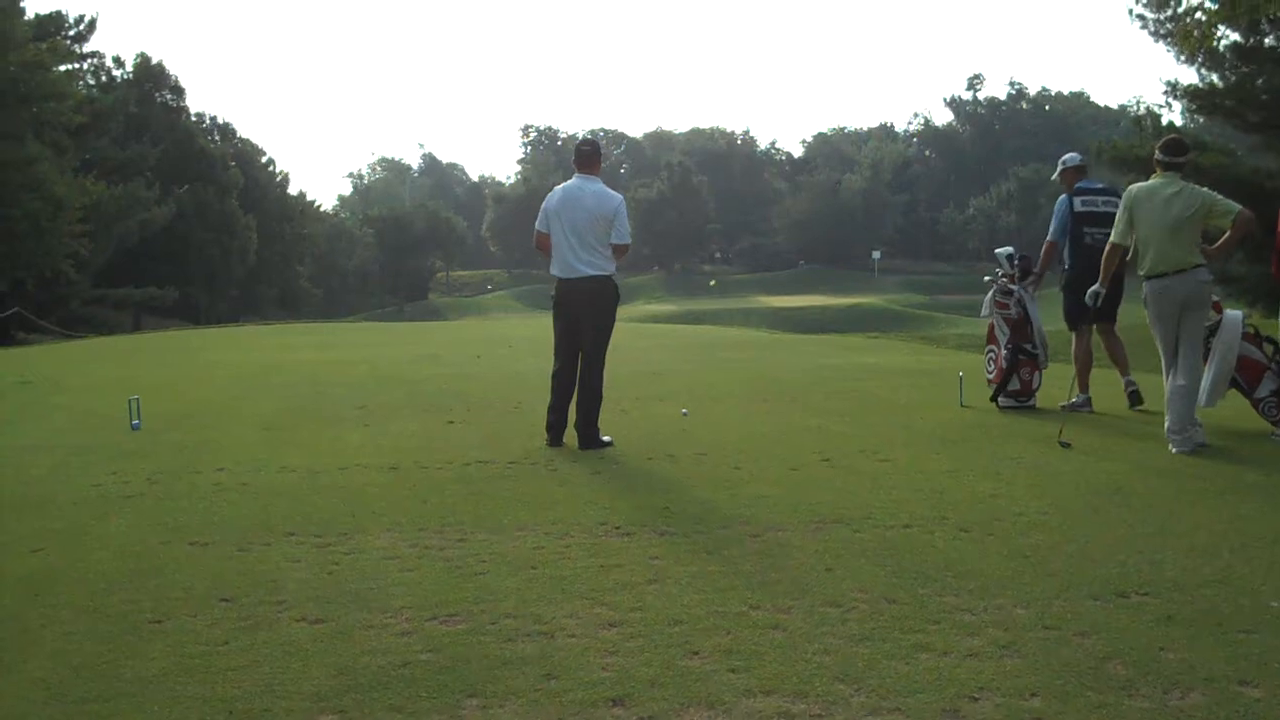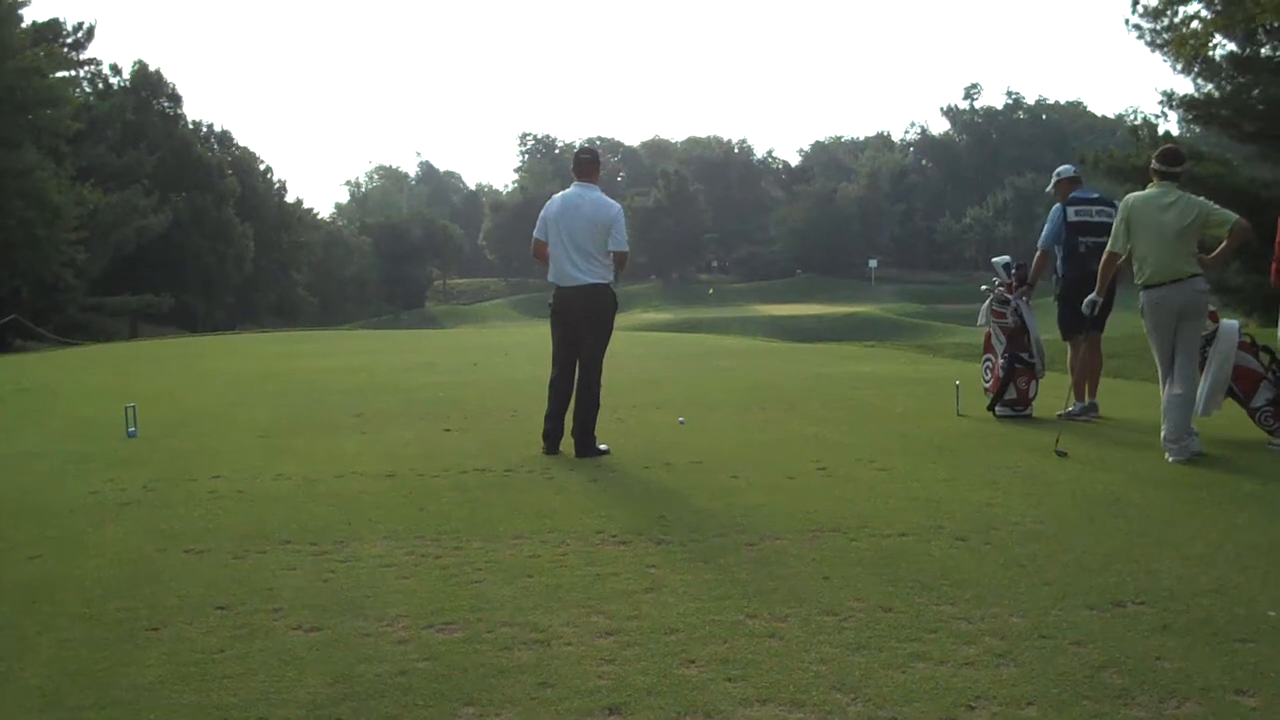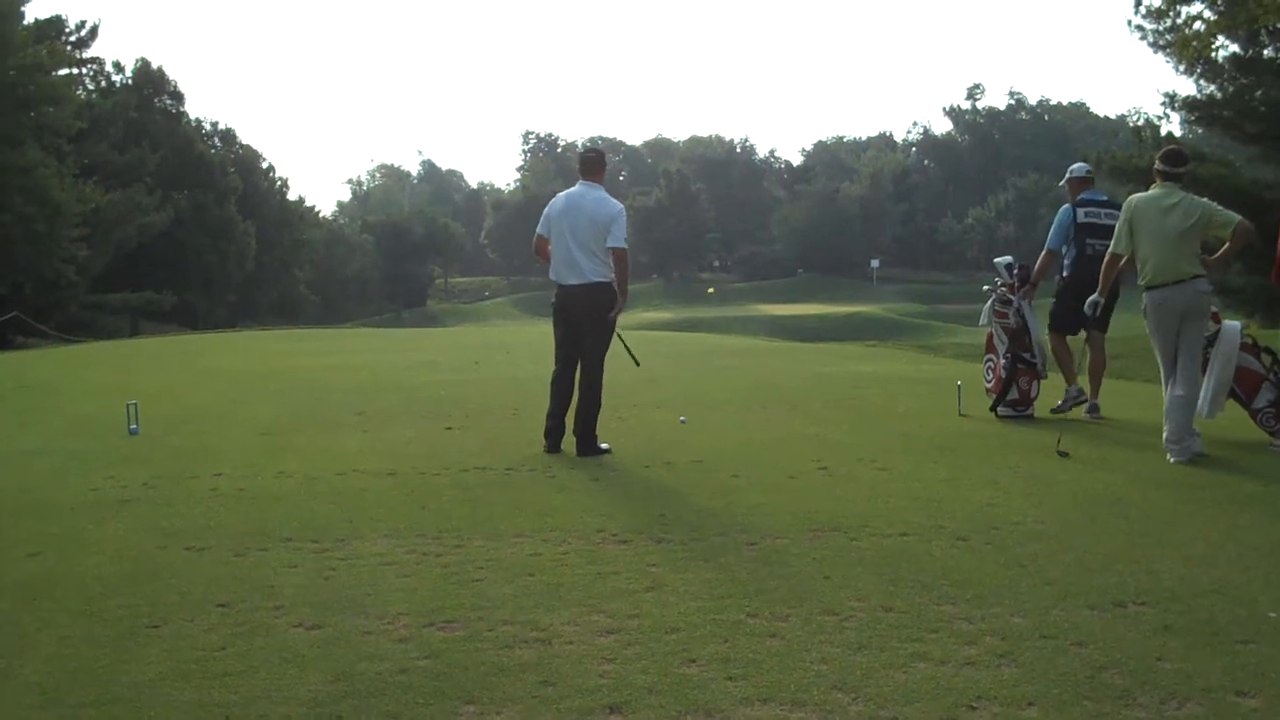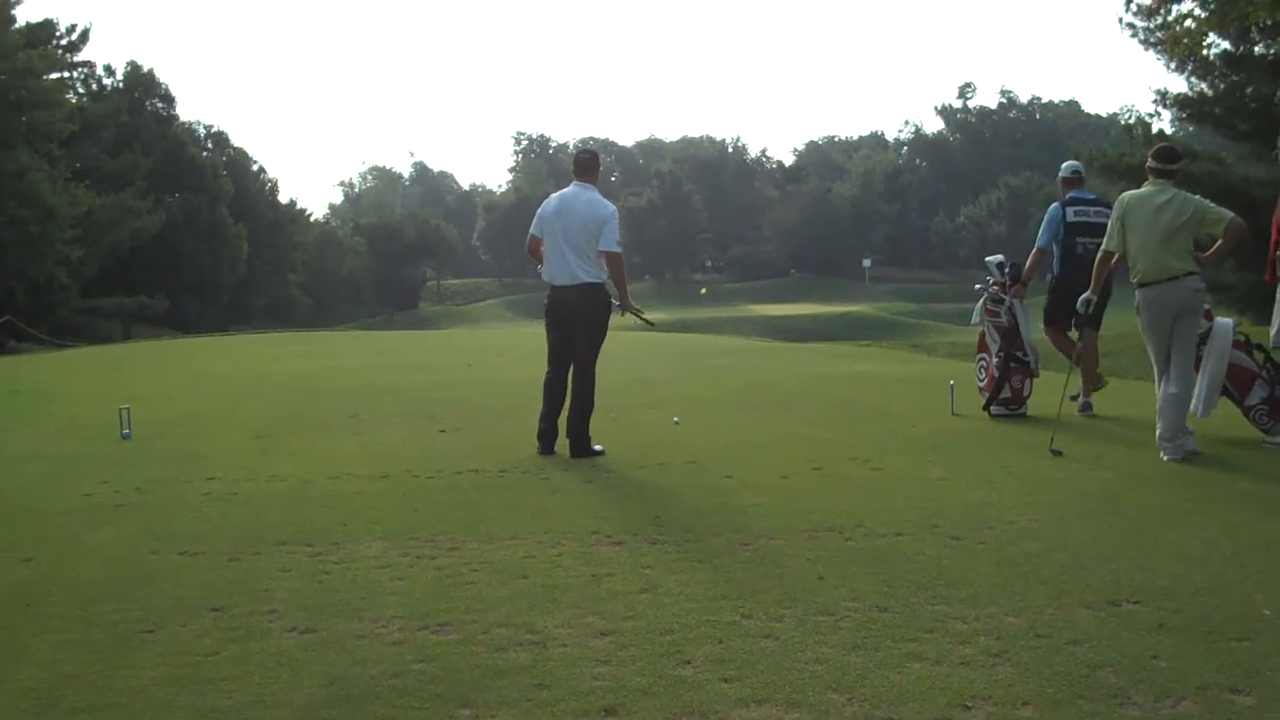
dt=0.4s
person 1, frame 1
left shoulder: (1134, 194)
right shoulder: (1198, 196)
left elbow: (1116, 245)
right elbow: (1246, 219)
left wrist: (1101, 285)
right wrist: (1216, 251)
left hip: (1158, 286)
right hip: (1195, 280)
left knee: (1171, 360)
right knee: (1189, 358)
left ankle: (1184, 427)
right ankle: (1180, 431)
person 1, frame 2
left shoulder: (1131, 203)
right shoulder: (1195, 205)
left elbow: (1113, 254)
right elbow: (1242, 228)
left wrist: (1098, 294)
right wrist: (1213, 260)
left hip: (1155, 295)
right hip: (1192, 289)
left knee: (1168, 370)
right knee: (1186, 368)
left ankle: (1181, 436)
right ankle: (1177, 439)
person 1, frame 3
left shoulder: (1134, 204)
right shoulder: (1198, 206)
left elbow: (1115, 255)
right elbow: (1245, 229)
left wrist: (1100, 294)
right wrist: (1216, 261)
left hip: (1158, 296)
right hip: (1194, 290)
left knee: (1170, 371)
right knee: (1188, 369)
left ankle: (1182, 437)
right ankle: (1178, 441)
person 1, frame 4
left shoulder: (1127, 201)
right shoulder: (1190, 203)
left elbow: (1108, 252)
right elbow: (1238, 227)
left wrist: (1093, 292)
right wrist: (1209, 258)
left hip: (1151, 293)
right hip: (1188, 287)
left knee: (1164, 369)
right knee: (1181, 367)
left ankle: (1175, 435)
right ankle: (1172, 439)
person 2, frame 1
left shoulder: (554, 196)
right shoulder: (613, 200)
left elbow: (540, 242)
right elbow: (622, 248)
left hip: (565, 287)
right hip: (598, 288)
left knee: (563, 360)
right knee: (592, 362)
left ankle: (555, 431)
right ankle: (587, 434)
person 2, frame 2
left shoulder: (554, 204)
right shoulder: (611, 208)
left elbow: (538, 250)
right elbow: (620, 257)
left hip: (563, 295)
right hip: (597, 296)
left knee: (561, 367)
right knee: (590, 370)
left ankle: (552, 439)
right ankle: (584, 442)
person 2, frame 3
left shoulder: (558, 202)
right shoulder: (613, 208)
left elbow: (539, 247)
right elbow: (619, 254)
right wrist: (623, 295)
left hip: (565, 293)
right hip: (598, 294)
left knee: (563, 365)
right knee: (592, 368)
left ankle: (553, 438)
right ankle: (585, 441)
person 2, frame 4
left shoulder: (551, 203)
right shoulder: (605, 209)
left elbow: (532, 247)
right elbow: (612, 257)
right wrist: (624, 297)
left hip: (557, 295)
right hip: (590, 296)
left knee: (556, 367)
right knee: (584, 369)
left ankle: (546, 439)
right ankle: (579, 442)
person 3, frame 1
left shoulder: (1068, 200)
right shoulder: (1116, 197)
left elbow: (1053, 243)
left wrist: (1039, 274)
left hip: (1081, 274)
right hip: (1112, 273)
left knee: (1081, 333)
right knee: (1107, 330)
left ankle: (1083, 396)
right ankle: (1128, 381)
person 3, frame 2
left shoulder: (1062, 209)
right shoulder: (1112, 207)
left elbow: (1044, 252)
left wrist: (1030, 284)
left hip: (1074, 282)
left knee: (1077, 343)
right knee: (1093, 341)
left ankle: (1080, 405)
right ankle: (1092, 401)
person 3, frame 3
left shoulder: (1070, 209)
right shoulder: (1118, 211)
left elbow: (1050, 252)
left wrist: (1032, 284)
left hip: (1076, 283)
left knee: (1056, 334)
right knee: (1096, 341)
left ankle: (1073, 389)
right ankle: (1093, 402)
person 3, frame 4
left shoulder: (1059, 208)
right shoulder: (1107, 209)
left elbow: (1040, 250)
left wrist: (1023, 283)
left hip: (1068, 280)
right hip: (1099, 282)
left knee: (1054, 329)
right knee: (1089, 337)
left ankle: (1091, 376)
right ankle: (1086, 399)
